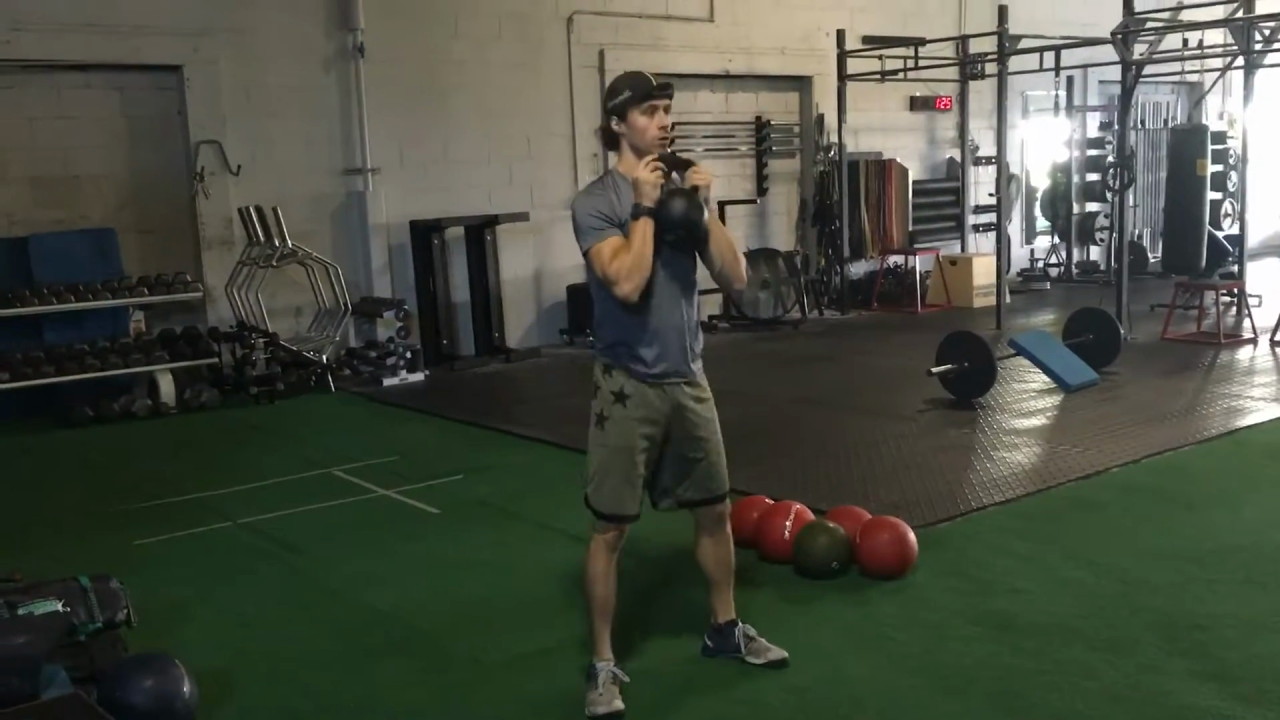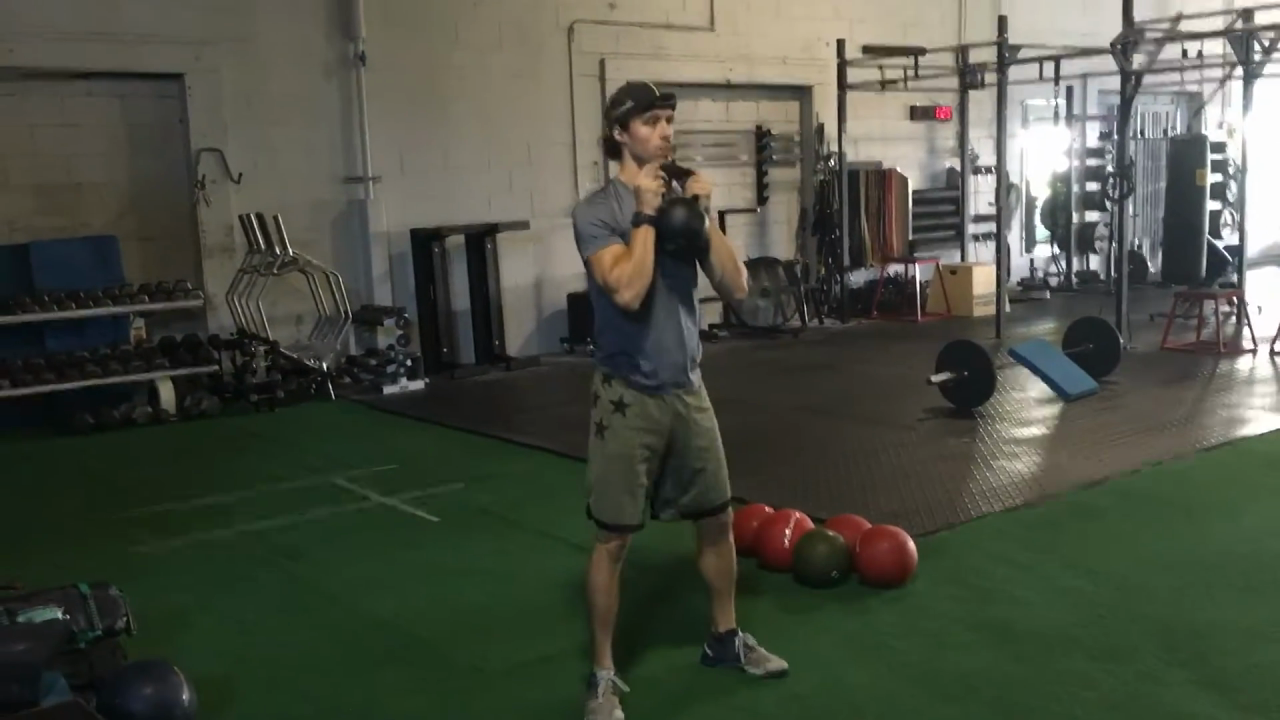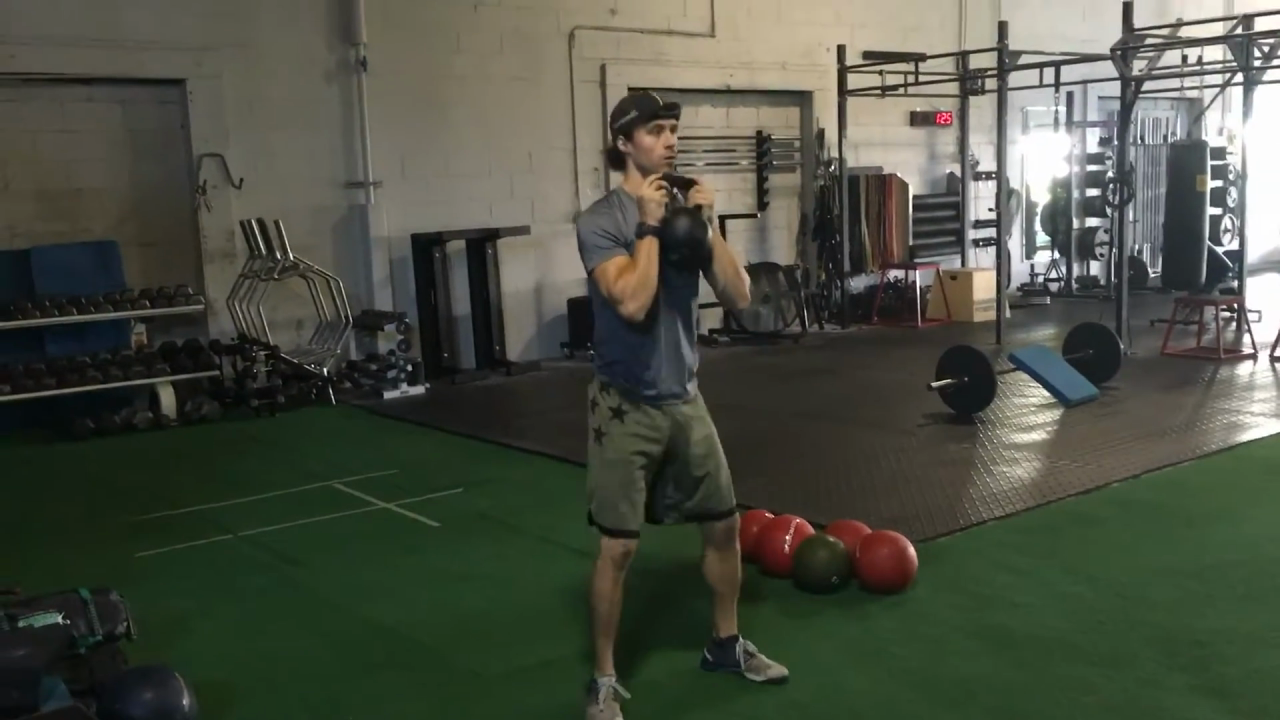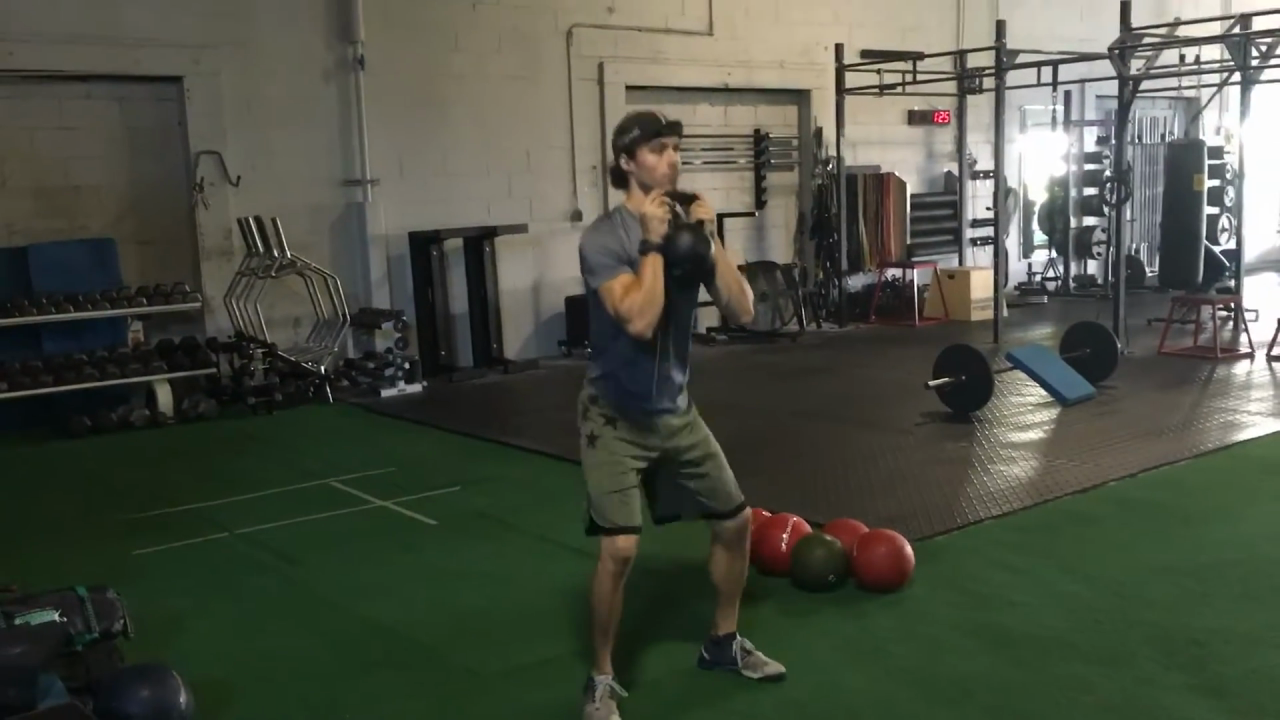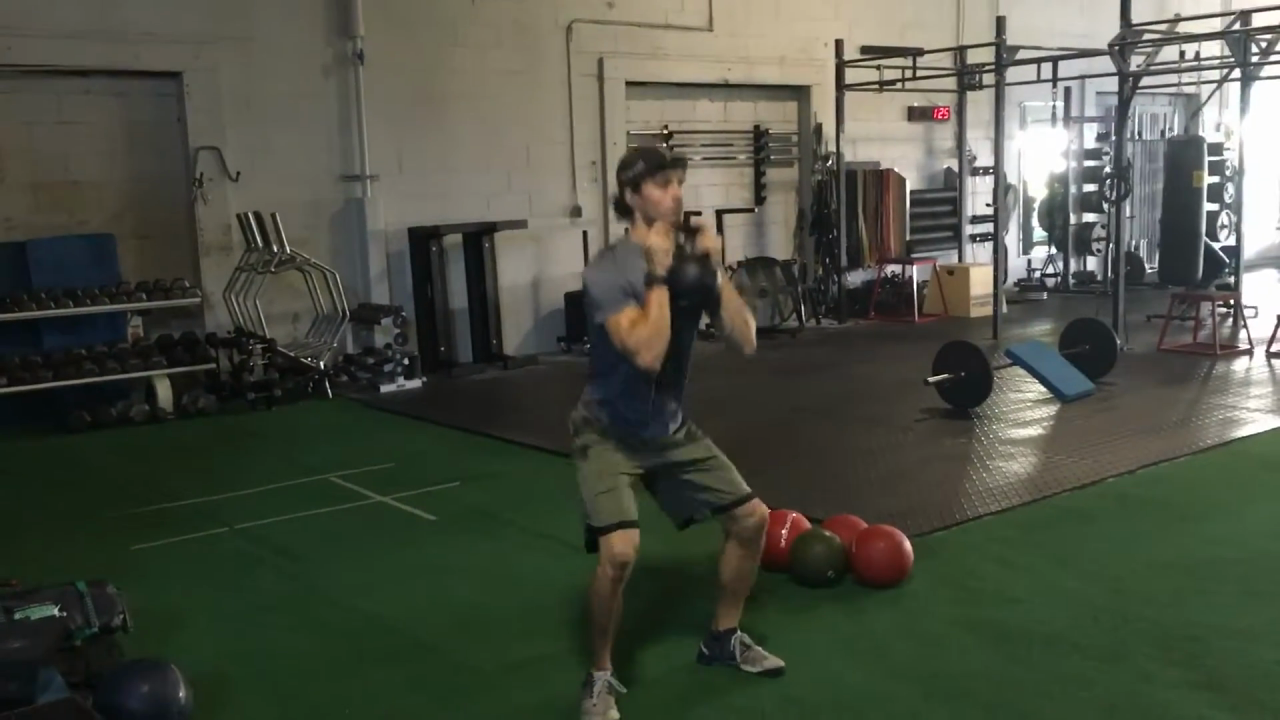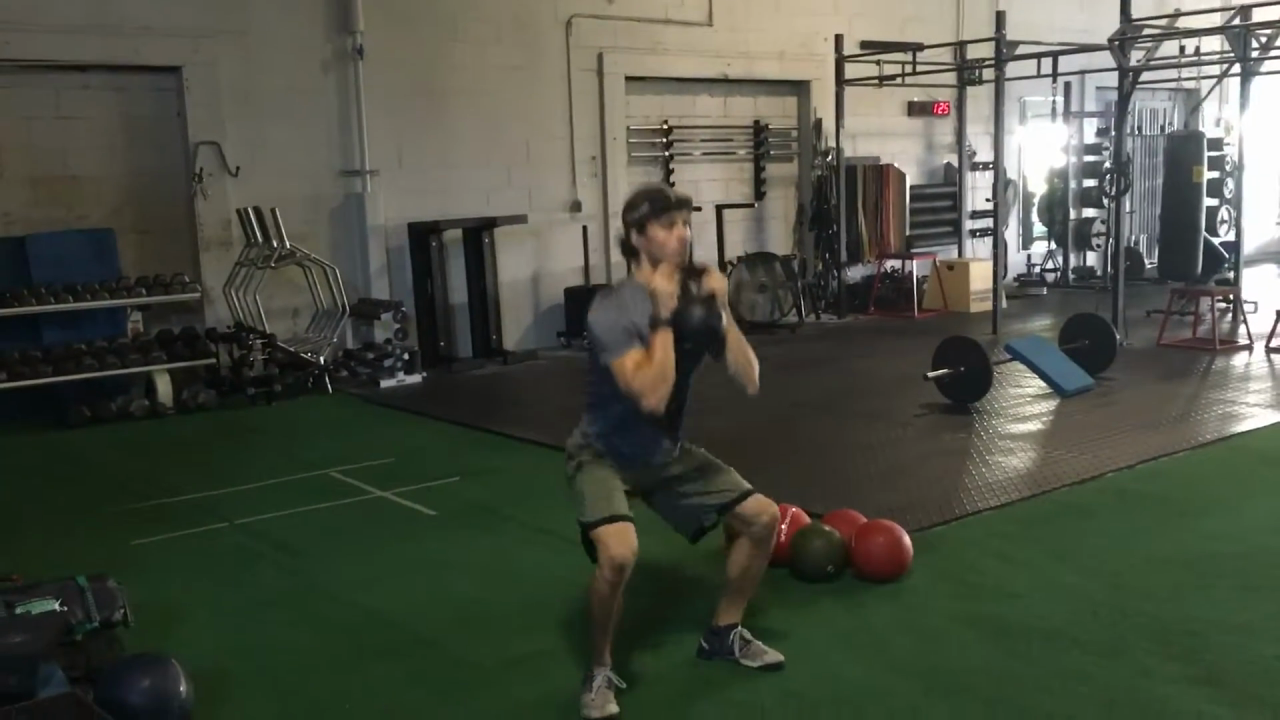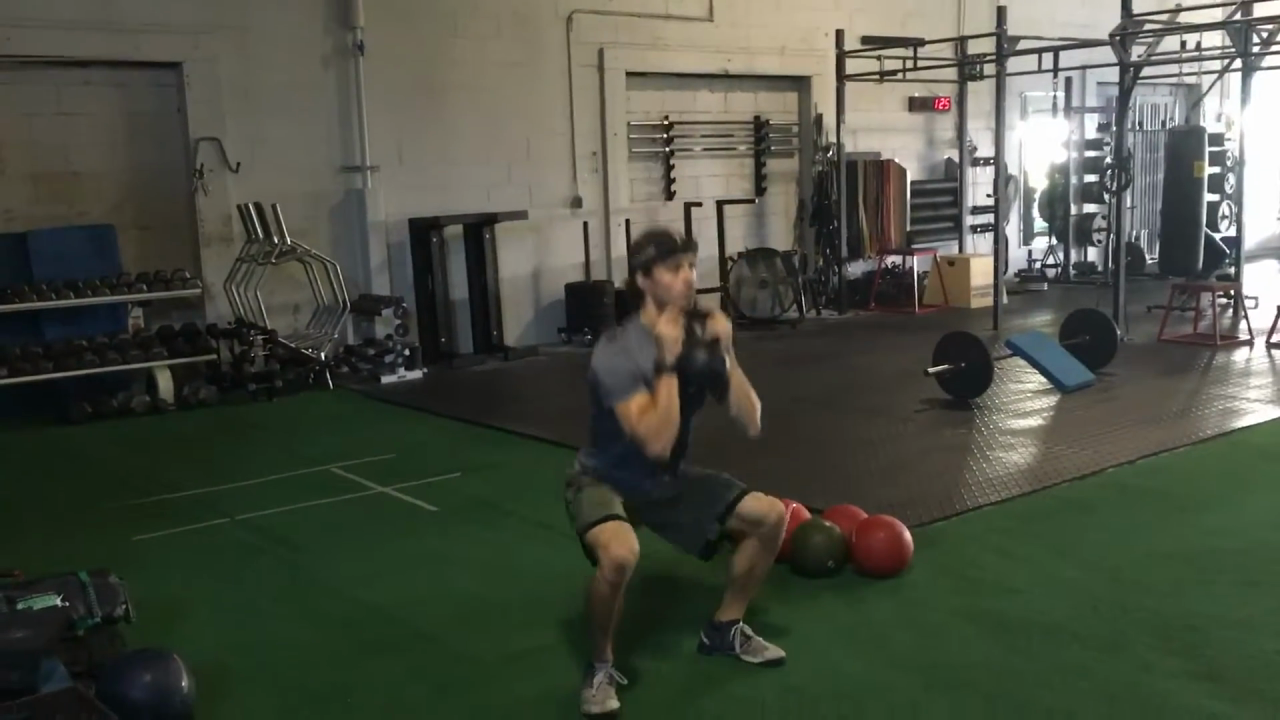
dt=0.1s
person 1, frame 1
left shoulder: (681, 188)
right shoulder: (596, 201)
left elbow: (734, 278)
right elbow: (626, 284)
left wrist: (703, 208)
right wrist: (644, 206)
left hip: (689, 381)
right hip: (629, 386)
left knee: (714, 513)
right knee: (610, 530)
left ankle: (726, 631)
right ankle: (603, 667)
person 1, frame 2
left shoulder: (681, 197)
right shoulder: (597, 210)
left elbow: (735, 287)
right elbow: (626, 291)
left wrist: (703, 217)
right wrist: (645, 214)
left hip: (688, 391)
right hip: (628, 396)
left knee: (717, 523)
right knee: (613, 541)
left ankle: (725, 640)
person 1, frame 3
left shoulder: (683, 209)
right shoulder: (601, 220)
left elbow: (738, 298)
right elbow: (632, 303)
left wrist: (708, 226)
right wrist: (649, 225)
left hip: (684, 402)
right hip: (624, 407)
left knee: (724, 525)
right knee: (618, 546)
left ankle: (726, 646)
person 1, frame 4
left shoulder: (686, 223)
right shoulder: (603, 237)
left elbow: (741, 310)
right elbow: (638, 320)
left wrist: (710, 240)
right wrist: (652, 242)
left hip: (676, 412)
right hip: (616, 416)
left knee: (735, 523)
right knee: (619, 549)
left ankle: (724, 644)
person 1, frame 5
left shoulder: (693, 260)
right shoulder: (608, 271)
left elbow: (745, 341)
right elbow: (648, 354)
left wrist: (715, 270)
right wrist: (657, 274)
left hip: (671, 431)
right hip: (607, 434)
left knee: (751, 519)
right knee: (619, 550)
left ankle: (724, 639)
person 1, frame 6
left shoulder: (696, 295)
right shoulder: (612, 310)
left elbow: (749, 381)
right elbow: (652, 397)
left wrist: (720, 310)
right wrist: (663, 315)
left hip: (669, 453)
right hip: (605, 455)
left knee: (761, 518)
right knee: (619, 552)
left ankle: (724, 633)
right ankle: (600, 671)
person 1, frame 7
left shoulder: (701, 338)
right shoulder: (616, 355)
left elbow: (752, 424)
right elbow: (657, 443)
left wrist: (726, 353)
right wrist: (667, 362)
left hip: (670, 481)
right hip: (607, 486)
left knee: (769, 517)
right knee: (619, 553)
left ankle: (725, 629)
right ankle: (601, 666)
